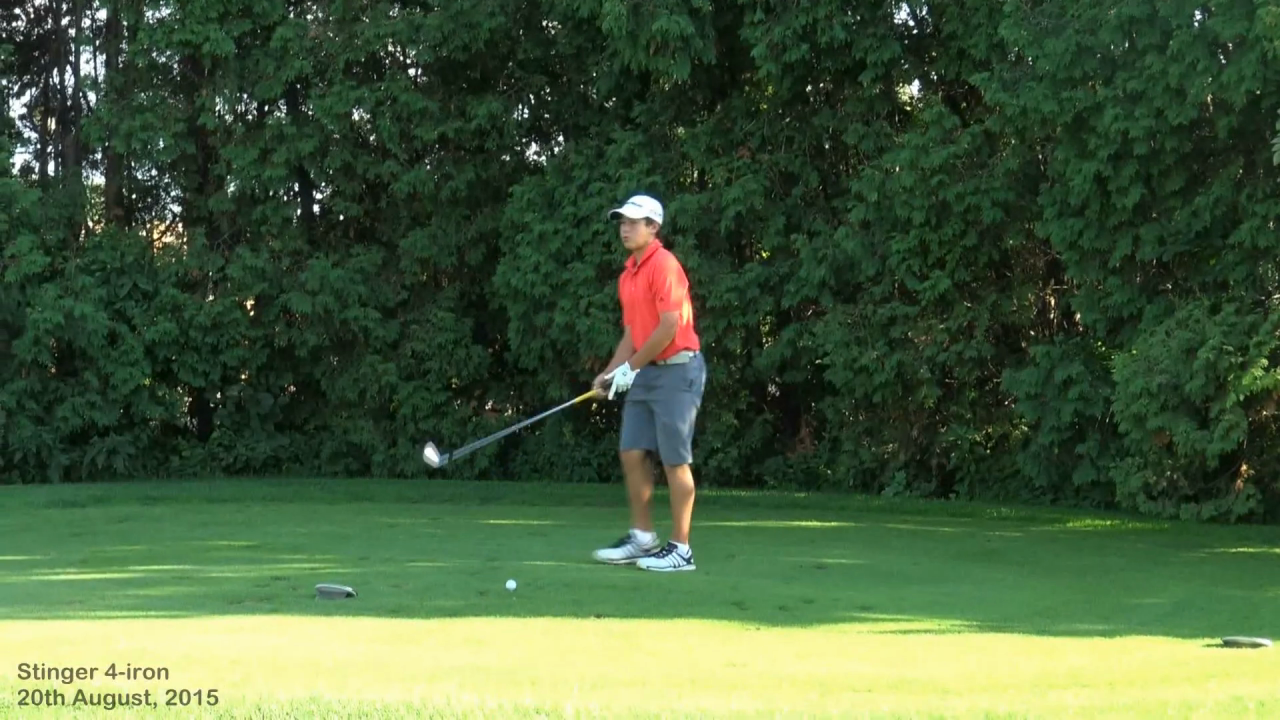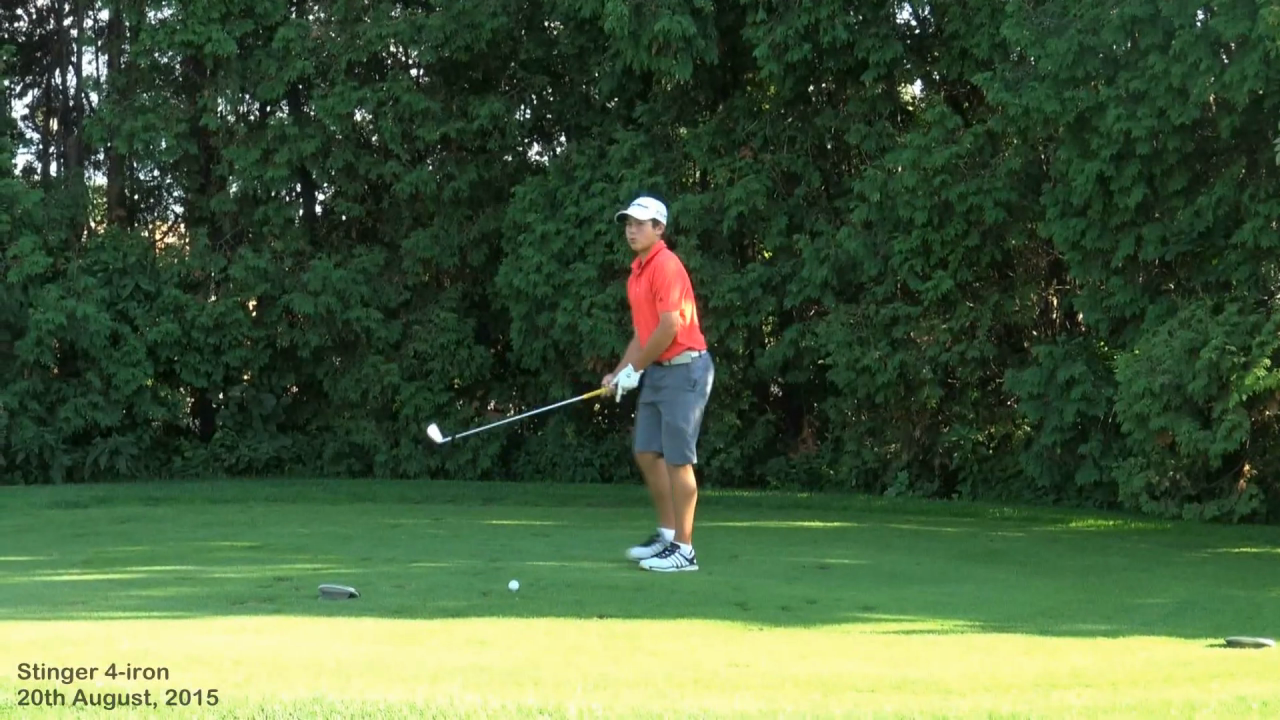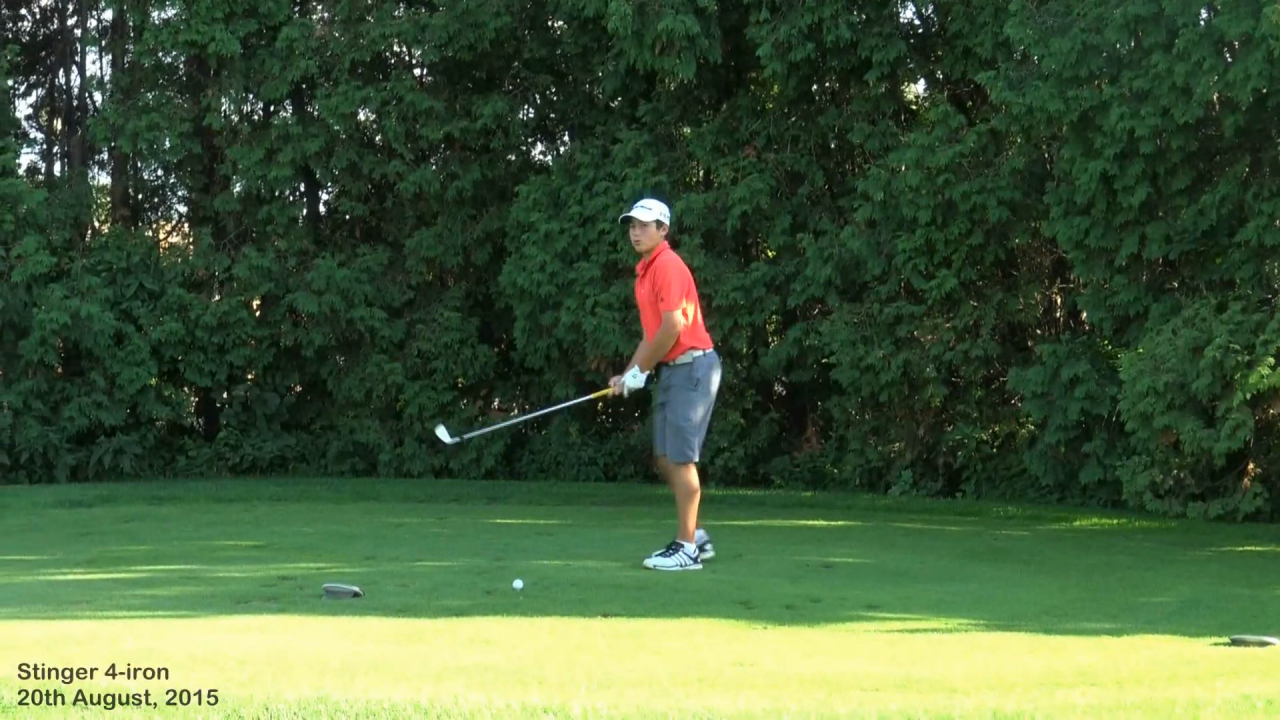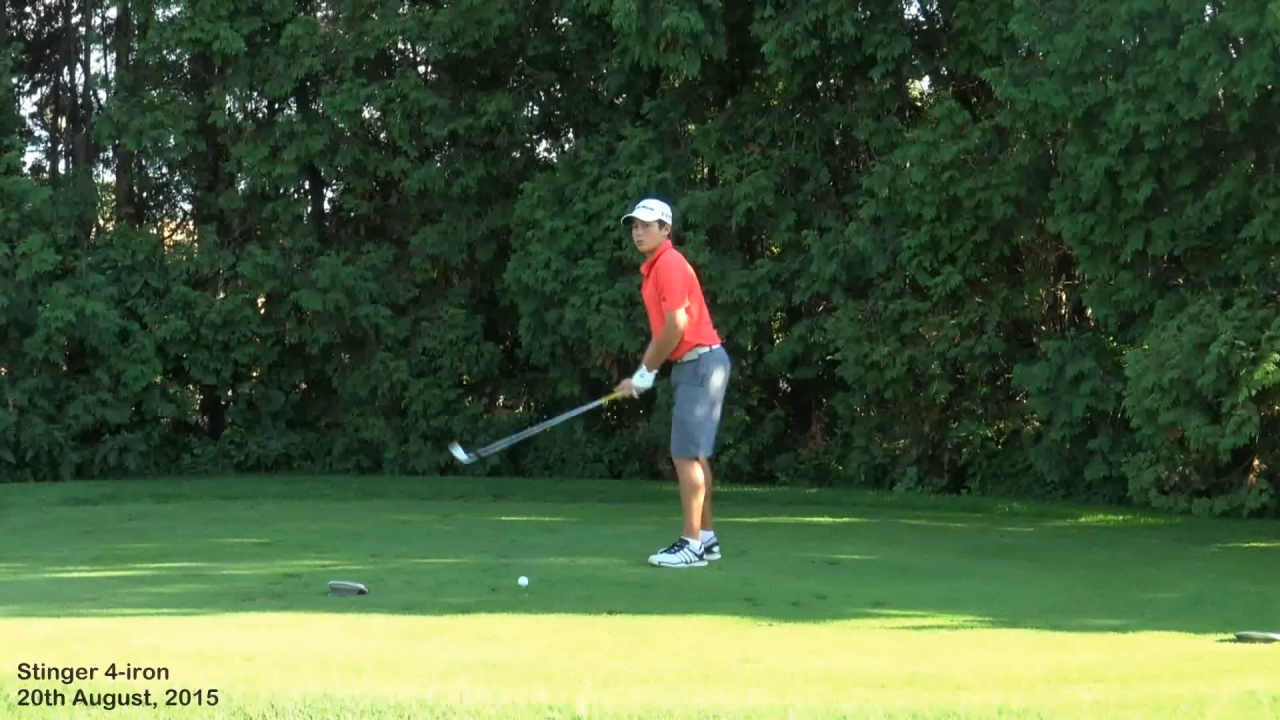
dt=0.1s
person 1, frame 1
left shoulder: (664, 265)
right shoulder: (627, 275)
left elbow: (670, 326)
left wrist: (629, 368)
right wrist: (611, 372)
left hip: (677, 370)
right hip: (646, 374)
left knee: (674, 461)
right knee: (631, 453)
left ankle: (679, 549)
right ankle: (642, 537)
person 1, frame 2
left shoulder: (665, 266)
right shoulder: (636, 273)
left elbow: (670, 328)
left wrist: (633, 369)
right wrist: (620, 372)
left hip: (685, 369)
right hip: (660, 372)
left knee: (677, 459)
right knee: (647, 454)
left ankle: (683, 549)
right ankle: (667, 533)
person 1, frame 3
left shoulder: (668, 266)
right shoulder: (644, 273)
left elbow: (672, 328)
left wrist: (640, 370)
right wrist: (628, 373)
left hip: (692, 368)
right hip: (670, 371)
left knee: (680, 458)
right knee: (668, 457)
left ankle: (687, 548)
right ankle: (695, 535)
person 1, frame 4
left shoulder: (670, 265)
right shoulder: (653, 271)
left elbow: (675, 328)
left wrist: (646, 371)
right wrist: (639, 375)
left hip: (702, 364)
right hip: (691, 366)
left knee: (686, 455)
right knee: (692, 455)
left ankle: (691, 545)
right ankle: (705, 536)
